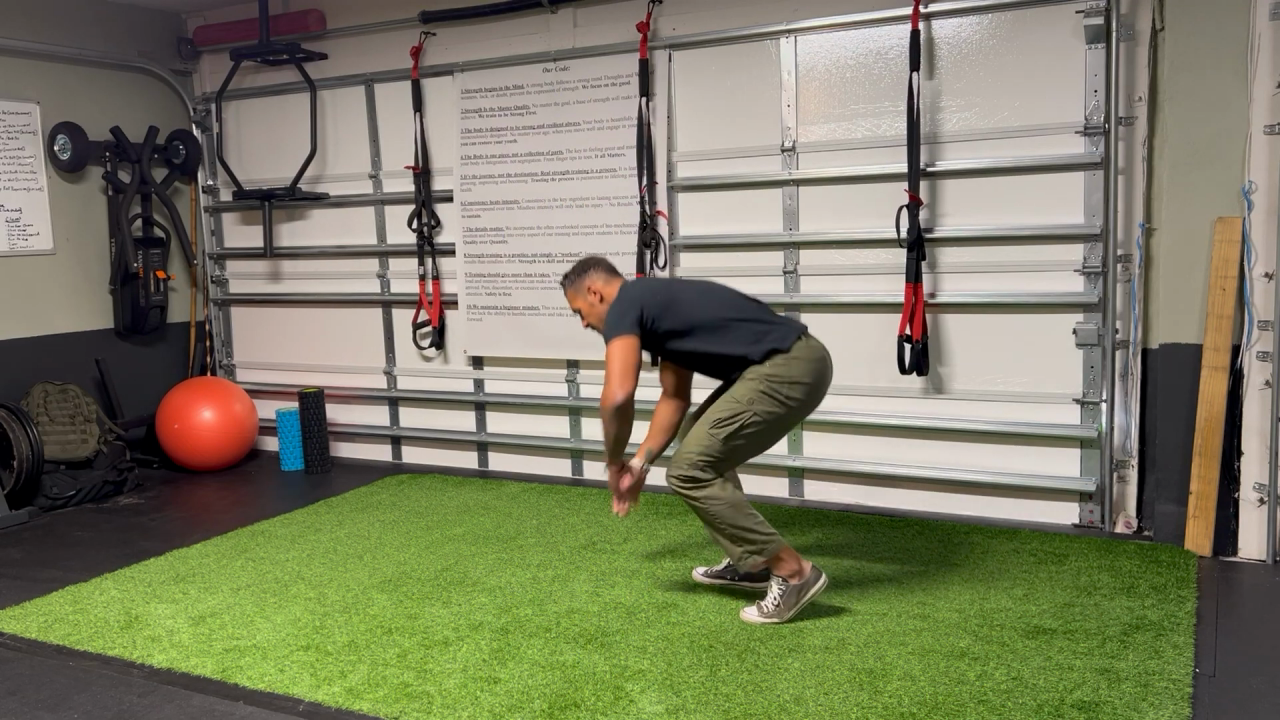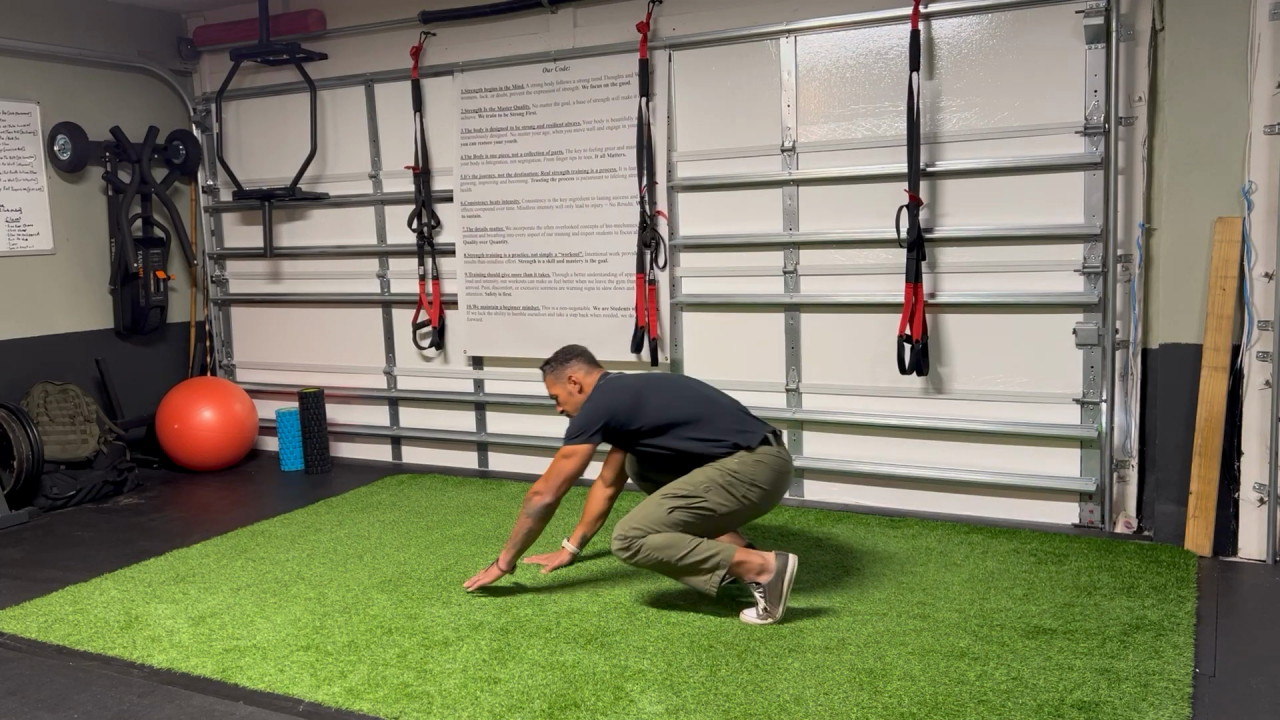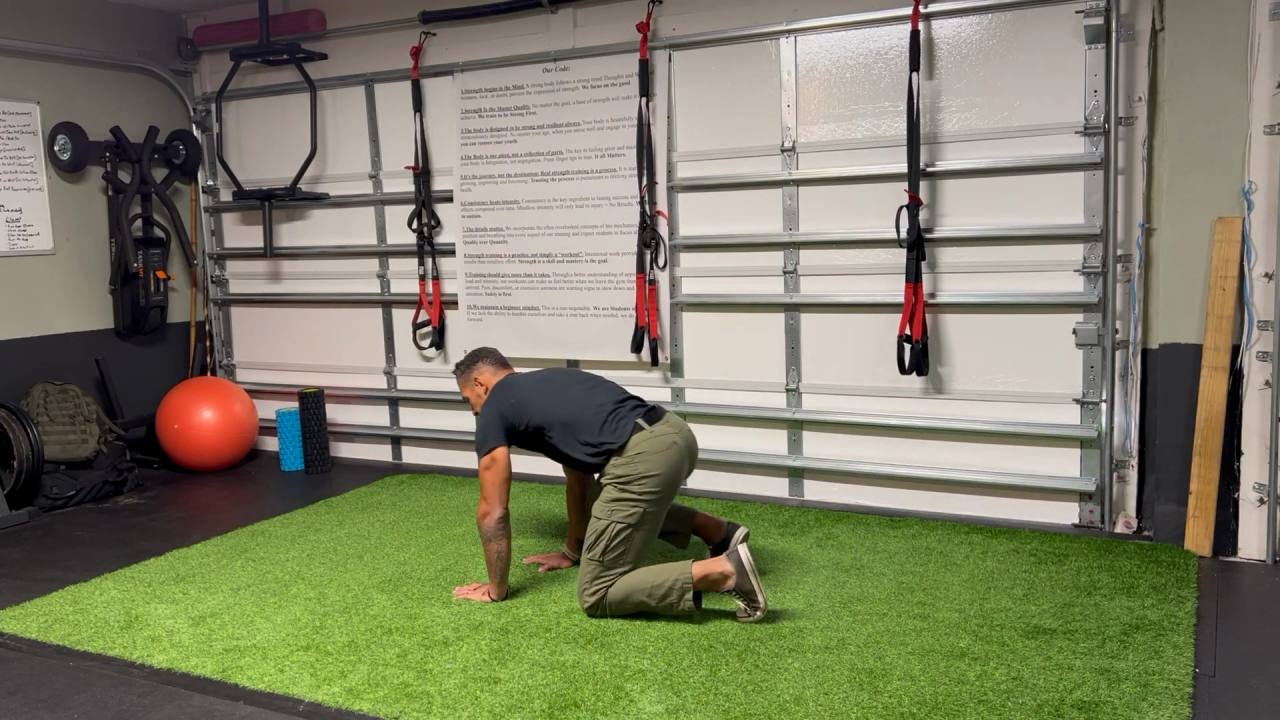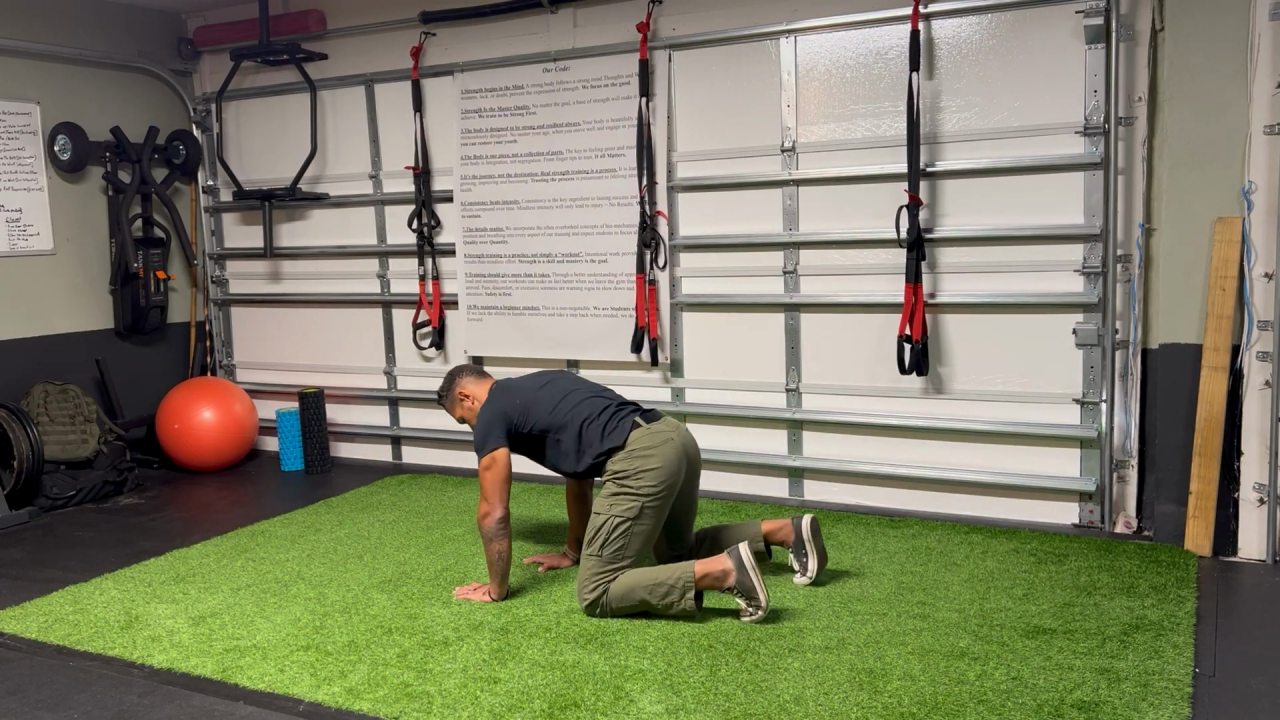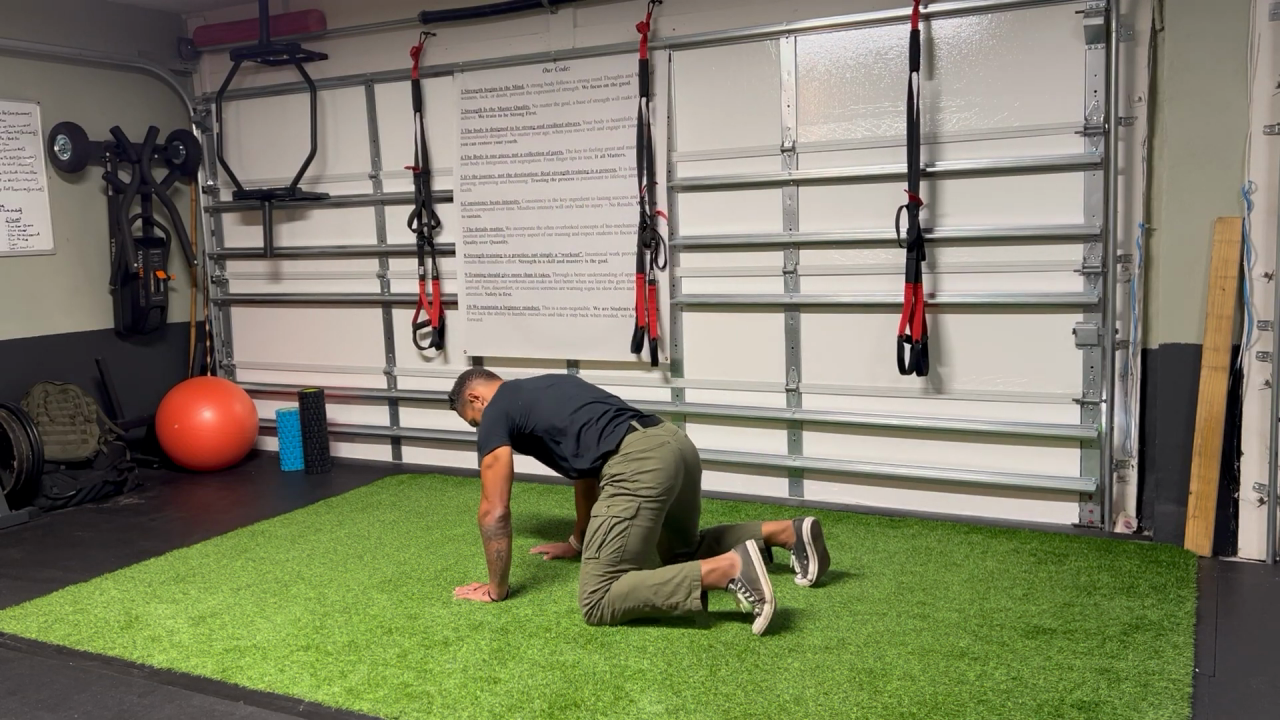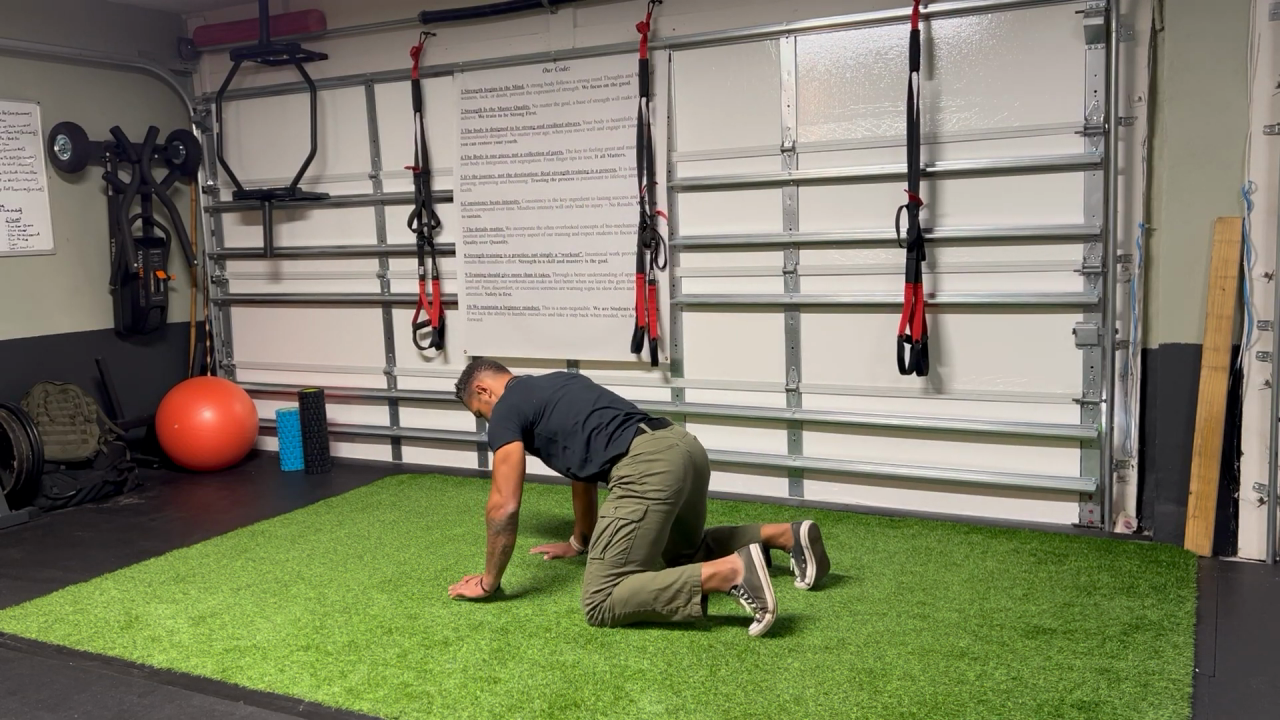
dt=0.5s
person 1, frame 1
left shoulder: (624, 307)
right shoulder: (652, 304)
left elbow: (618, 396)
right elbow: (674, 398)
left wrist: (617, 467)
right wrist: (638, 465)
left hip: (789, 369)
right hip: (793, 362)
left knee: (688, 472)
right knee: (698, 442)
left ankle: (793, 571)
right ankle: (748, 562)
person 1, frame 2
left shoulder: (599, 405)
right shoulder: (623, 396)
left elbow: (546, 493)
right elbow: (608, 484)
left wrist: (504, 562)
right wrist: (570, 548)
left hip: (753, 469)
right hip: (756, 459)
left knee: (630, 540)
right knee: (639, 465)
left ankle: (762, 567)
right ankle: (733, 548)
person 1, frame 3
left shoulder: (494, 412)
right shoulder: (548, 382)
left elbow: (493, 511)
right elbow: (580, 476)
left wrist: (497, 588)
right wrist: (574, 551)
left hip: (643, 456)
right hip: (675, 434)
left knee: (597, 596)
left ankle: (721, 571)
right ankle: (718, 530)
person 1, frame 4
left shoulder: (492, 415)
right shoulder: (536, 388)
left elbow: (494, 513)
right elbow: (579, 474)
left wrist: (497, 588)
right wrist: (573, 551)
left hip: (641, 460)
right hip: (674, 437)
left knee: (597, 595)
right knee: (677, 550)
left ankle: (722, 571)
right ankle: (787, 531)
person 1, frame 5
left shoulder: (495, 413)
right shoulder: (545, 388)
left elbow: (494, 510)
left wrist: (497, 587)
right wrist: (577, 542)
left hip: (638, 465)
right hip: (674, 443)
left knee: (598, 602)
right knee: (682, 550)
left ankle: (728, 567)
right ankle: (789, 532)
person 1, frame 6
left shoulder: (508, 409)
right shoulder: (556, 385)
left elbow: (504, 506)
right elbow: (584, 468)
left wrist: (489, 581)
right wrist: (579, 542)
left hip: (647, 469)
right hip: (683, 447)
left knee: (601, 605)
right knee: (684, 551)
left ankle: (730, 571)
right ankle: (786, 536)
